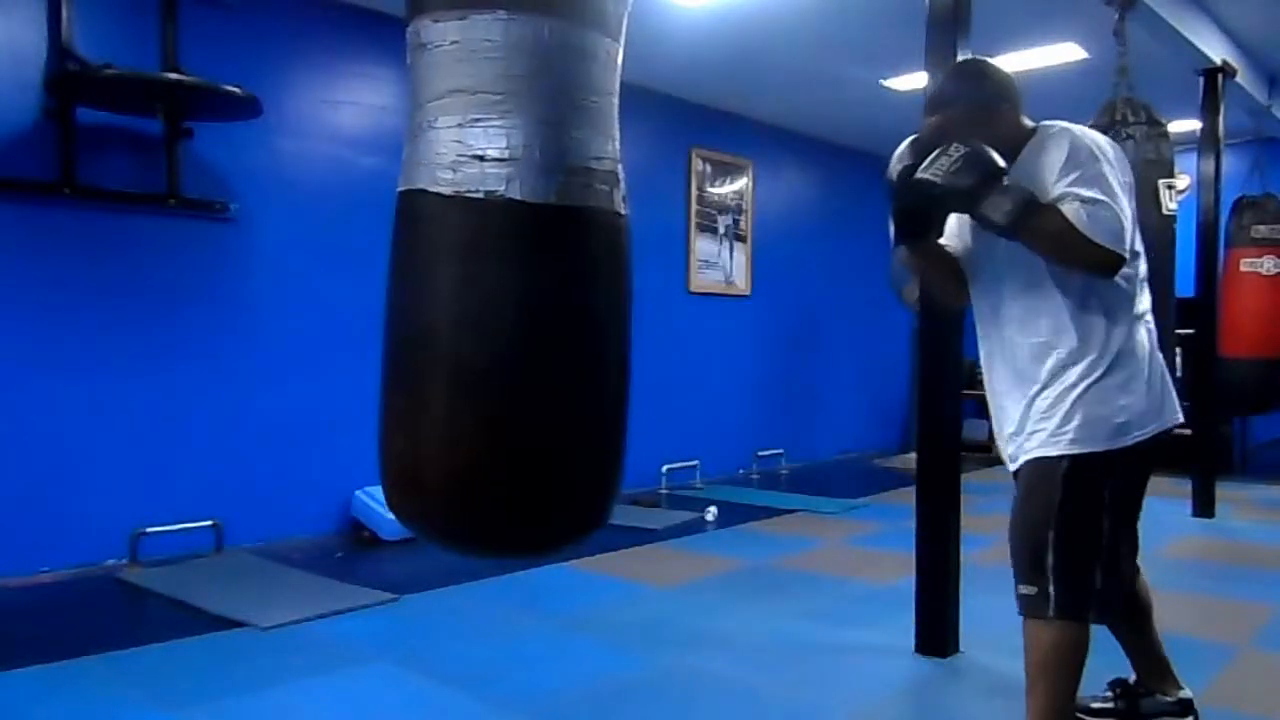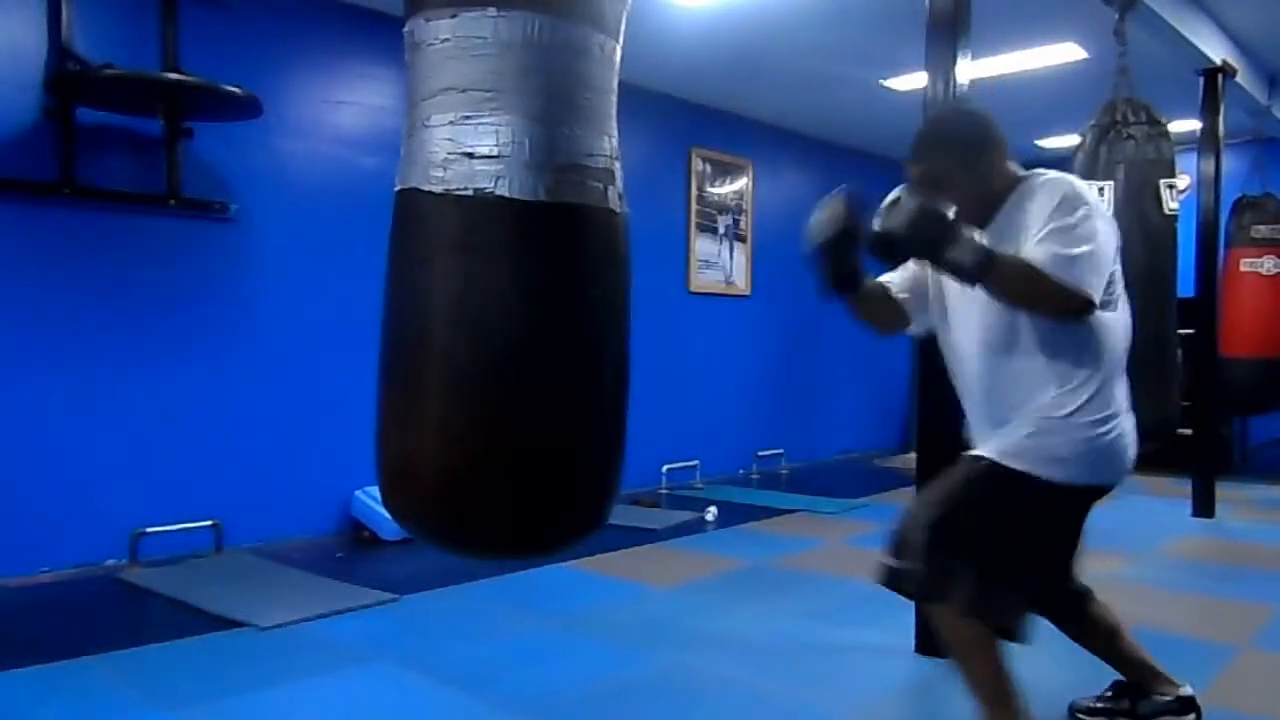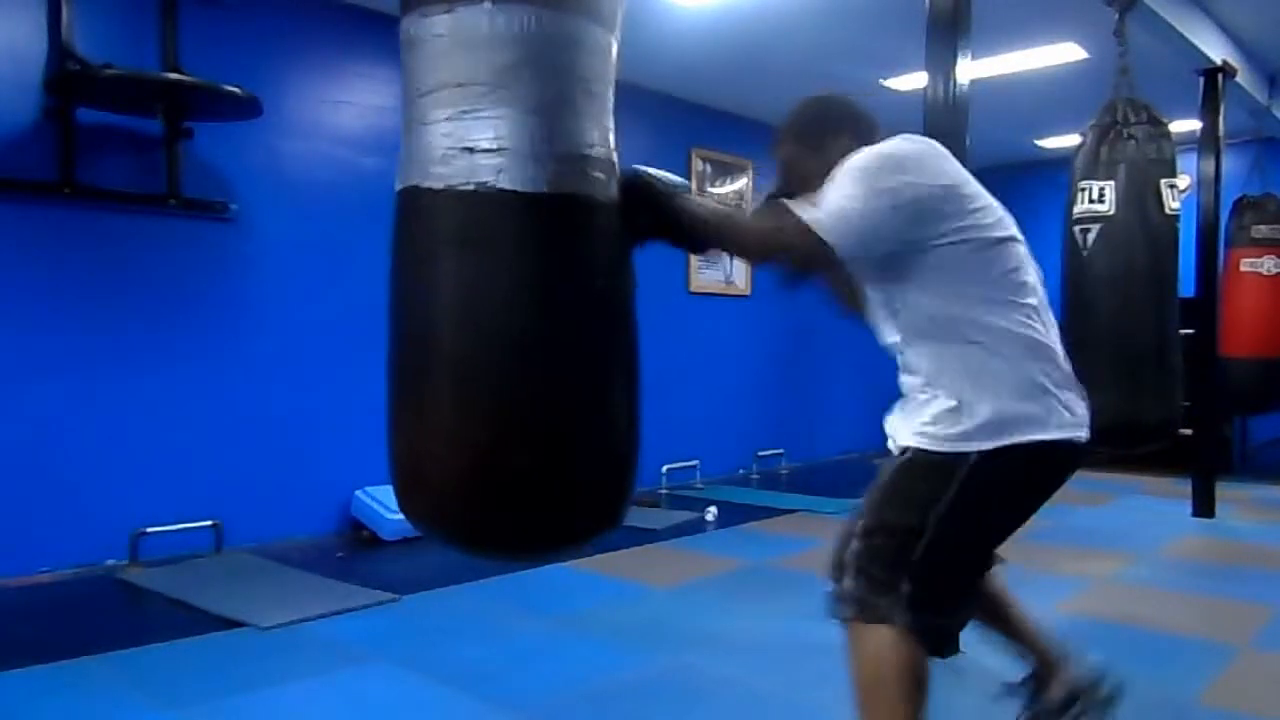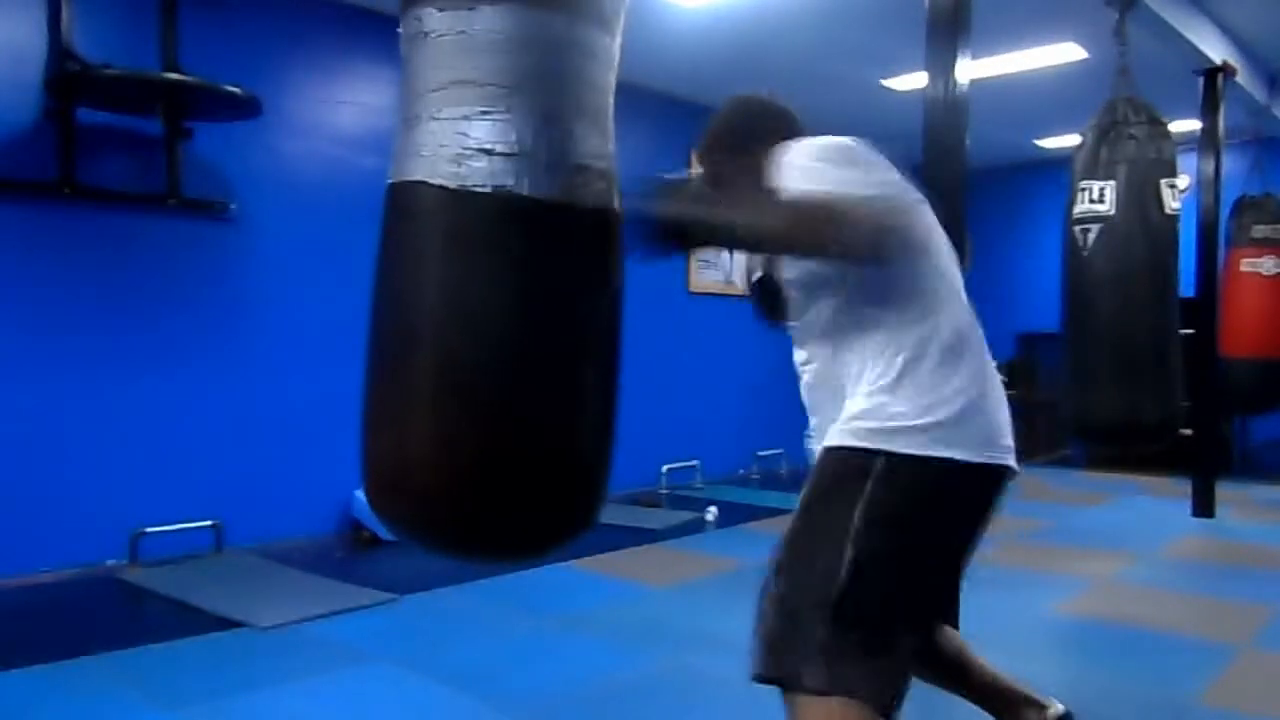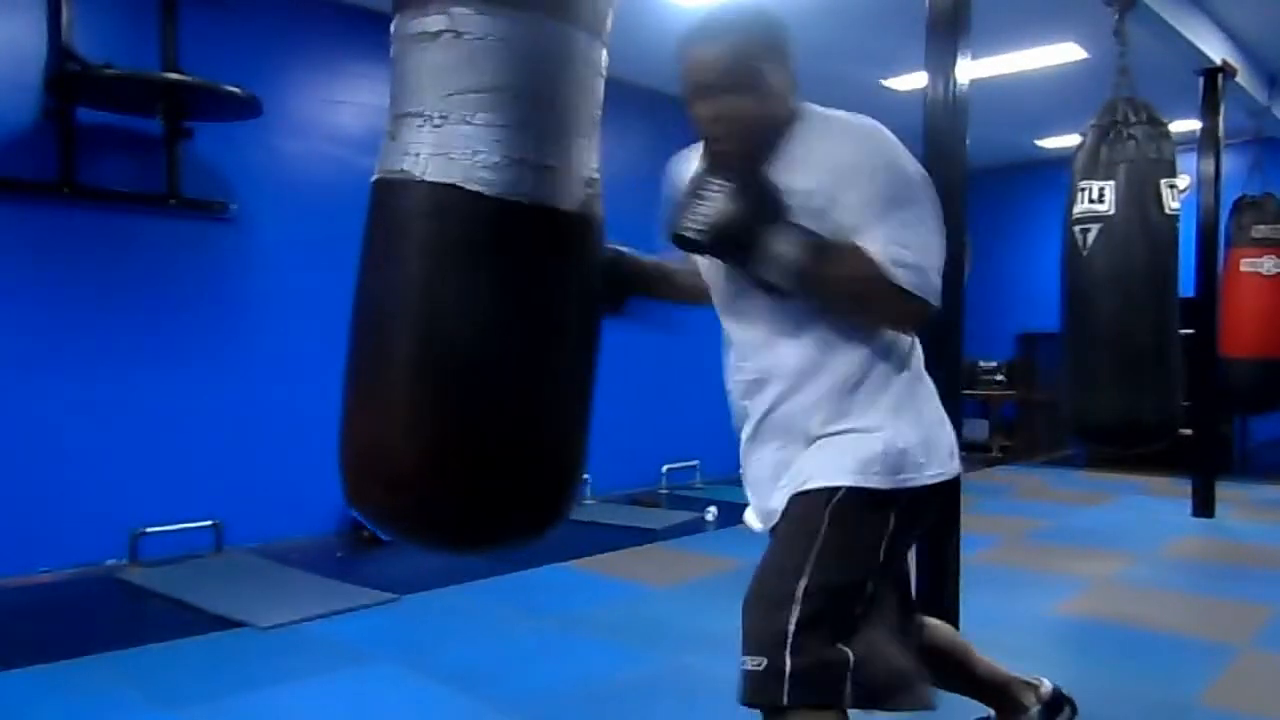
dt=0.7s
person 1, frame 1
left shoulder: (1075, 150)
right shoulder: (981, 176)
left elbow: (1103, 252)
right elbow: (954, 291)
left wrist: (996, 200)
right wrist: (917, 228)
left hip: (1090, 406)
right hip: (1048, 410)
left knee: (1053, 571)
right knee: (1098, 561)
person 1, frame 2
left shoulder: (1062, 200)
right shoulder: (949, 225)
left elbow: (1068, 298)
right elbow: (890, 314)
left wrist: (957, 250)
right wrist: (846, 273)
left hip: (1062, 438)
right hip: (1030, 440)
left knee: (928, 552)
right knee: (1044, 585)
person 1, frame 3
left shoulder: (892, 164)
right shoulder: (913, 179)
left elbow: (797, 242)
right elbow: (873, 304)
left wrist: (675, 215)
right wrist: (828, 269)
left hip: (989, 420)
right hip: (1030, 419)
left knee: (879, 586)
right knee: (938, 562)
person 1, frame 4
left shoulder: (822, 157)
right shoulder: (839, 177)
left elbow: (864, 230)
left wrist: (707, 212)
right wrist: (796, 306)
left hip: (906, 436)
left knee: (815, 658)
right knee: (896, 632)
person 1, frame 5
left shoulder: (854, 150)
right shoulder: (696, 170)
left elbow: (905, 303)
left wrist: (778, 244)
right wrist: (633, 274)
left hip: (863, 448)
right hip: (798, 452)
left knee: (791, 658)
right knee: (871, 625)
